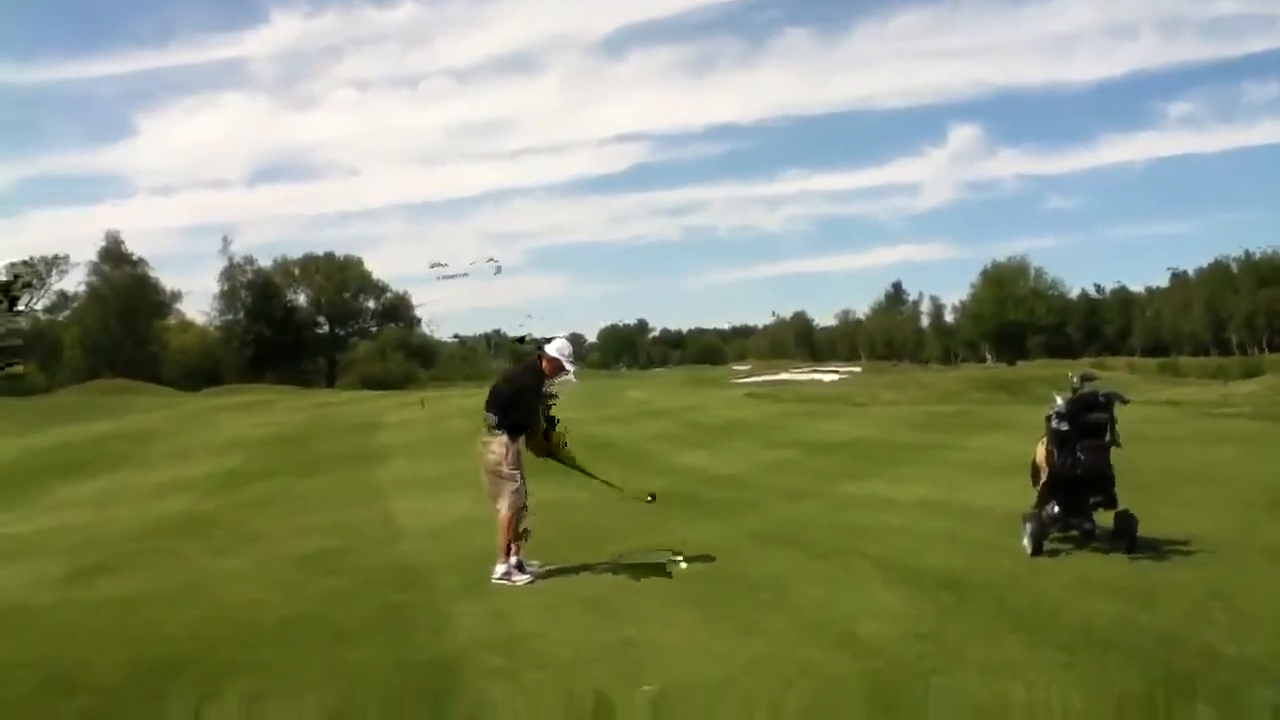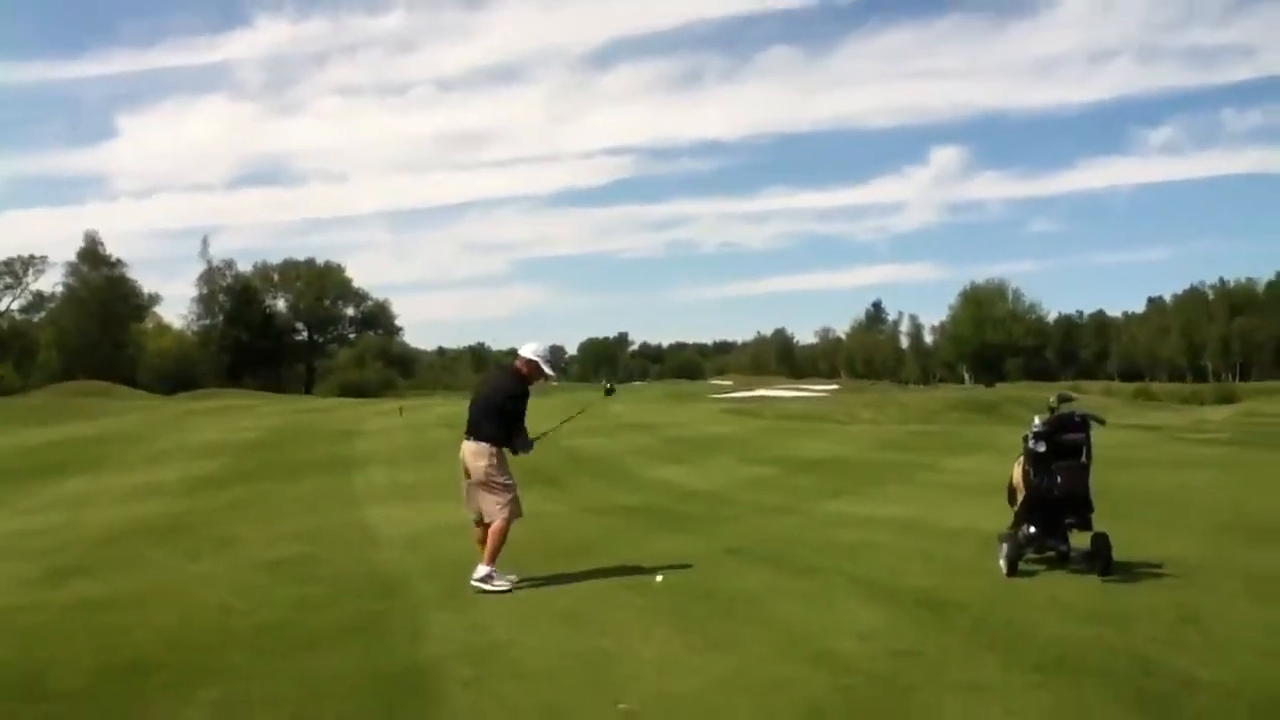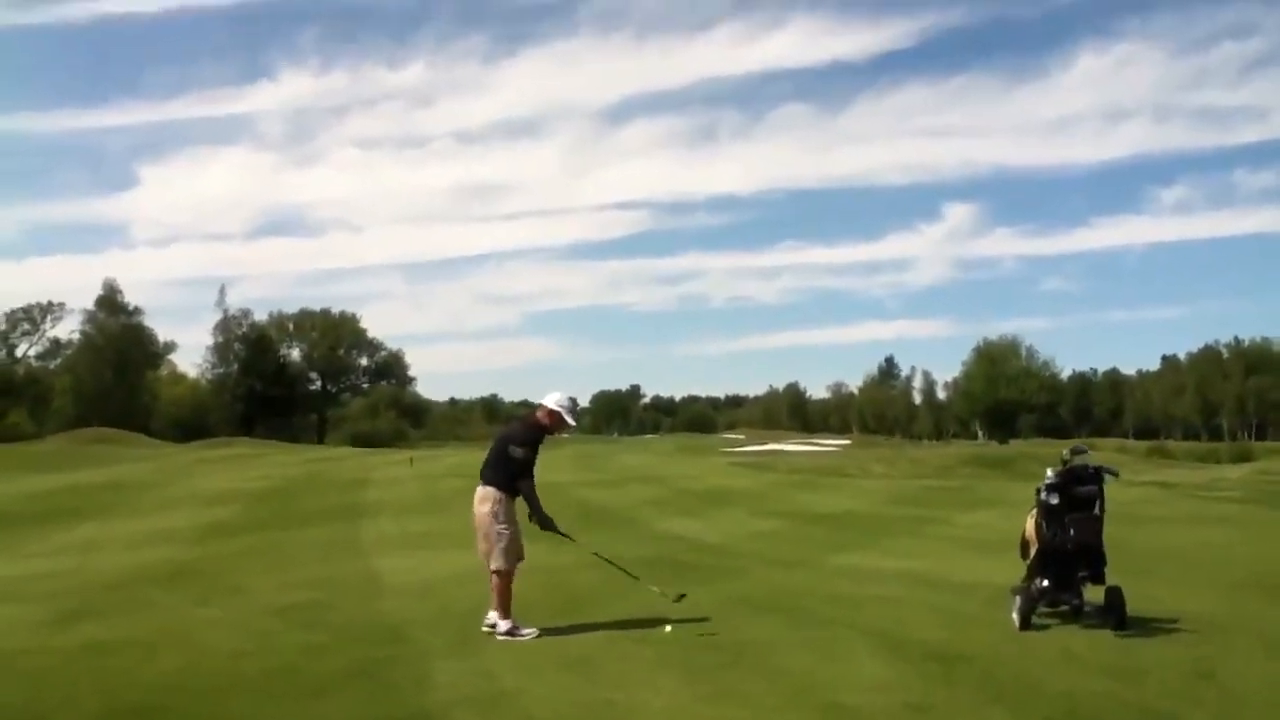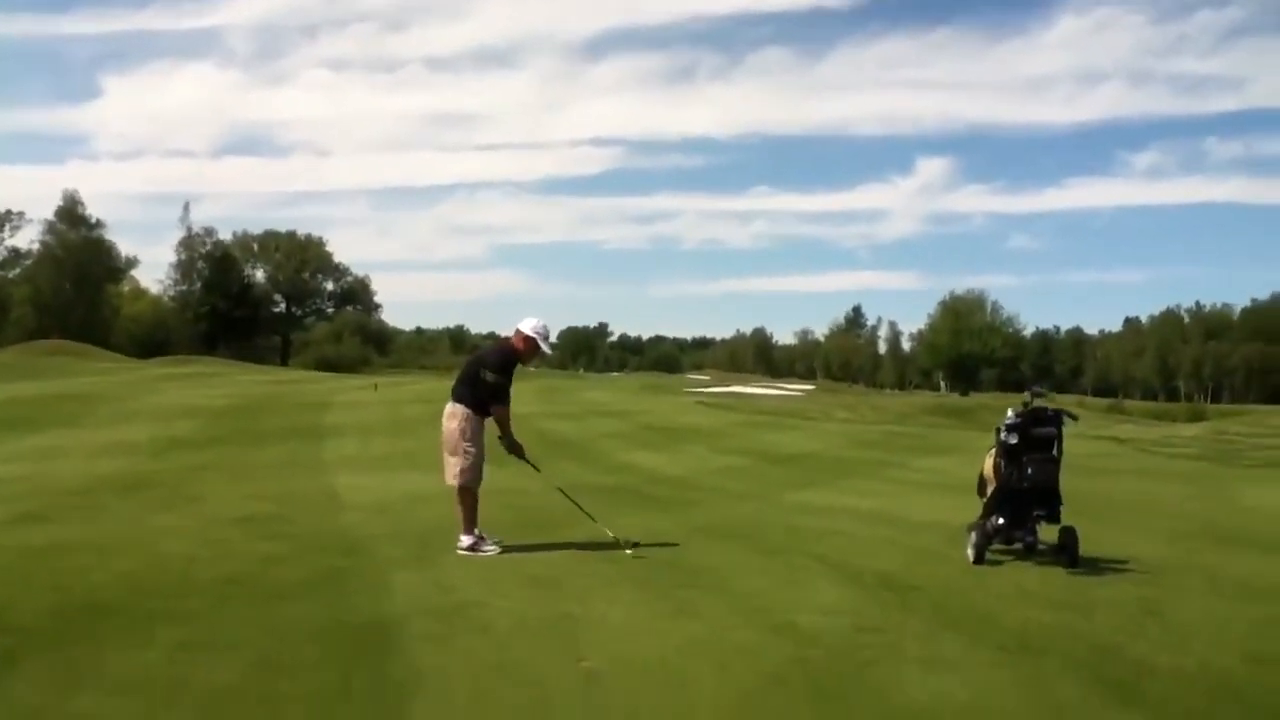
dt=0.5s
person 1, frame 1
left shoulder: (531, 372)
right shoulder: (529, 378)
left elbow: (528, 416)
right elbow: (531, 423)
left hip: (502, 439)
right hip: (500, 441)
left knee: (515, 502)
right knee: (511, 503)
left ankle: (514, 559)
right ankle: (502, 568)
person 1, frame 2
left shoulder: (494, 376)
right shoulder: (516, 387)
right elbow: (517, 431)
left wrist: (516, 442)
right wrist: (524, 444)
left hip: (470, 447)
right hip: (487, 451)
left knee: (484, 515)
right knee: (504, 512)
left ankle: (487, 568)
right ankle: (484, 570)
person 1, frame 3
left shoulder: (529, 431)
right shoulder: (525, 433)
left elbow: (524, 477)
right elbow: (522, 479)
left wrist: (536, 511)
right wrist: (539, 512)
left hip: (499, 497)
right hip: (495, 498)
left knee: (507, 560)
right knee: (503, 562)
left ankle: (494, 615)
right ankle: (504, 623)
person 1, frame 4
left shoulder: (506, 356)
right shoulder: (497, 357)
left elbow: (501, 401)
right elbow: (495, 403)
left wrist: (507, 436)
right wrist: (509, 438)
left hip: (471, 415)
right hip: (463, 415)
left knee: (472, 478)
right knee: (467, 479)
left ankle: (472, 532)
right ankle: (467, 539)
